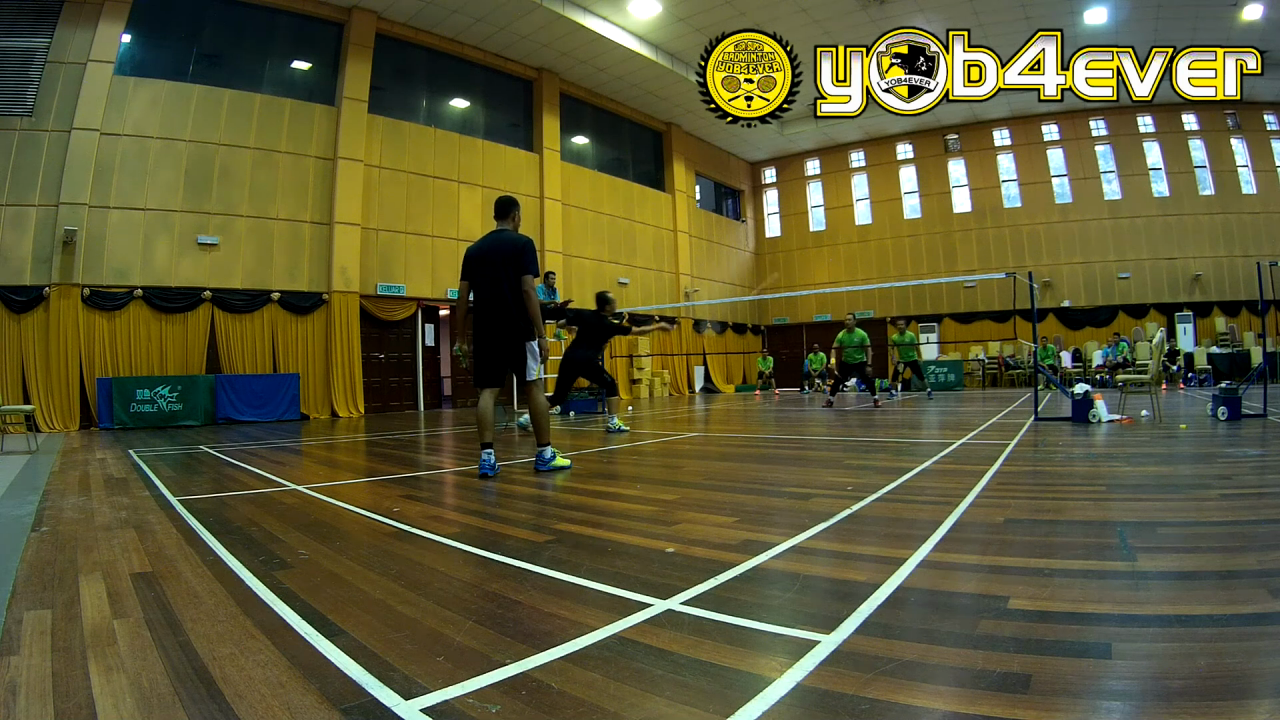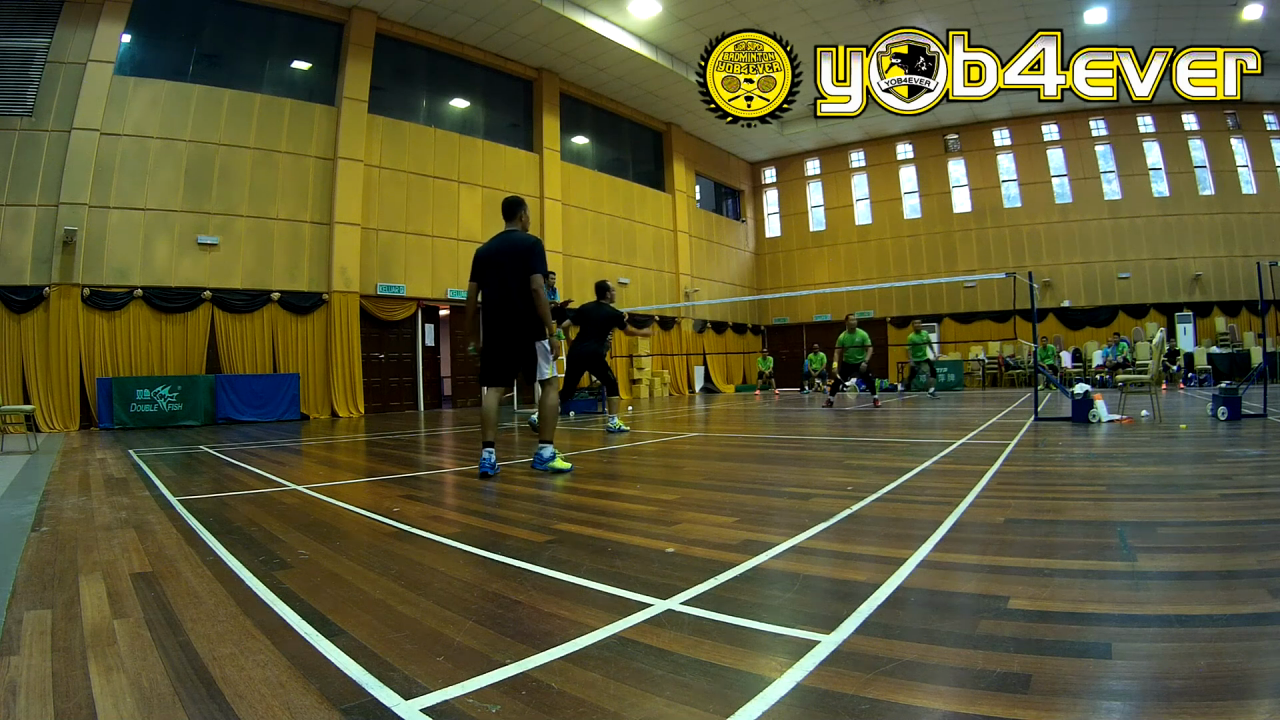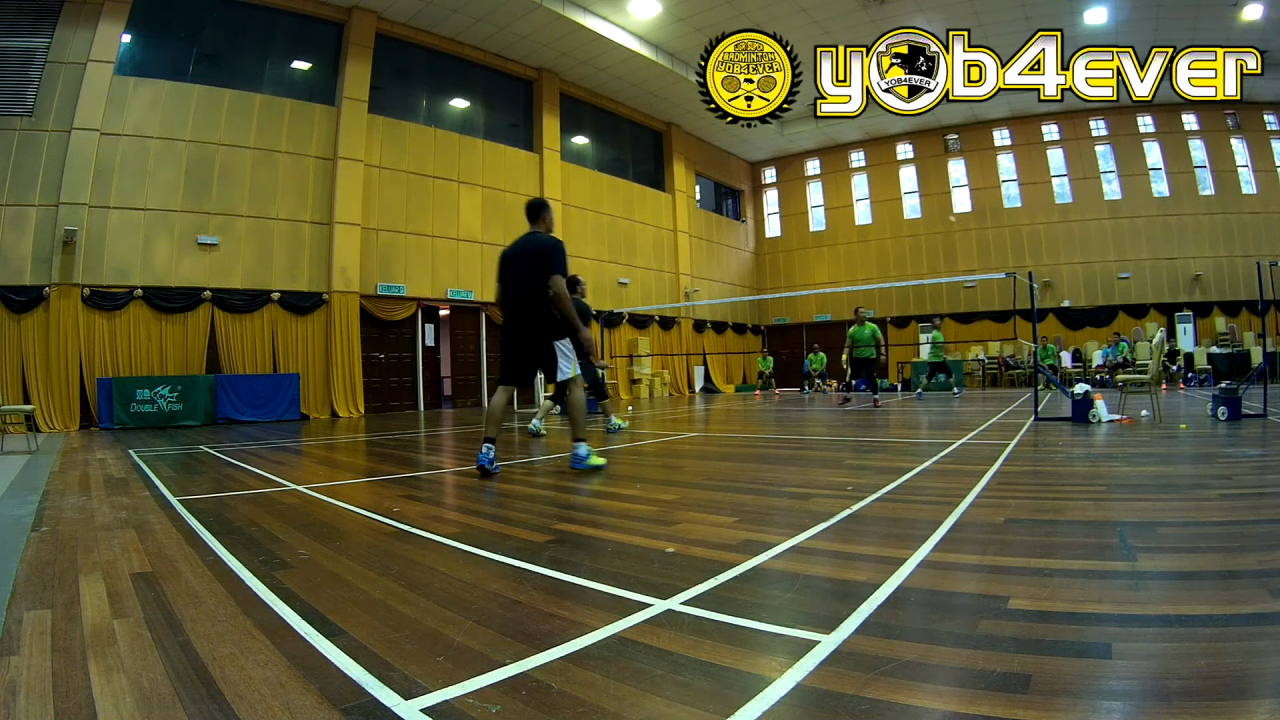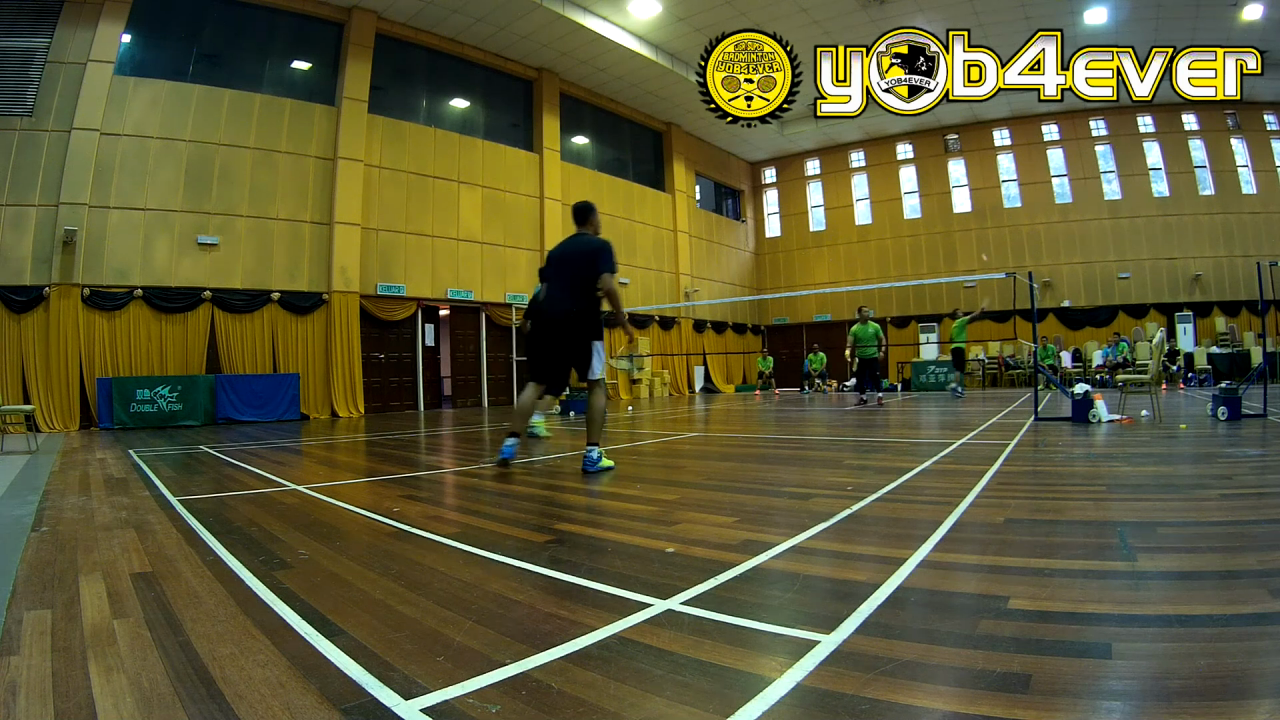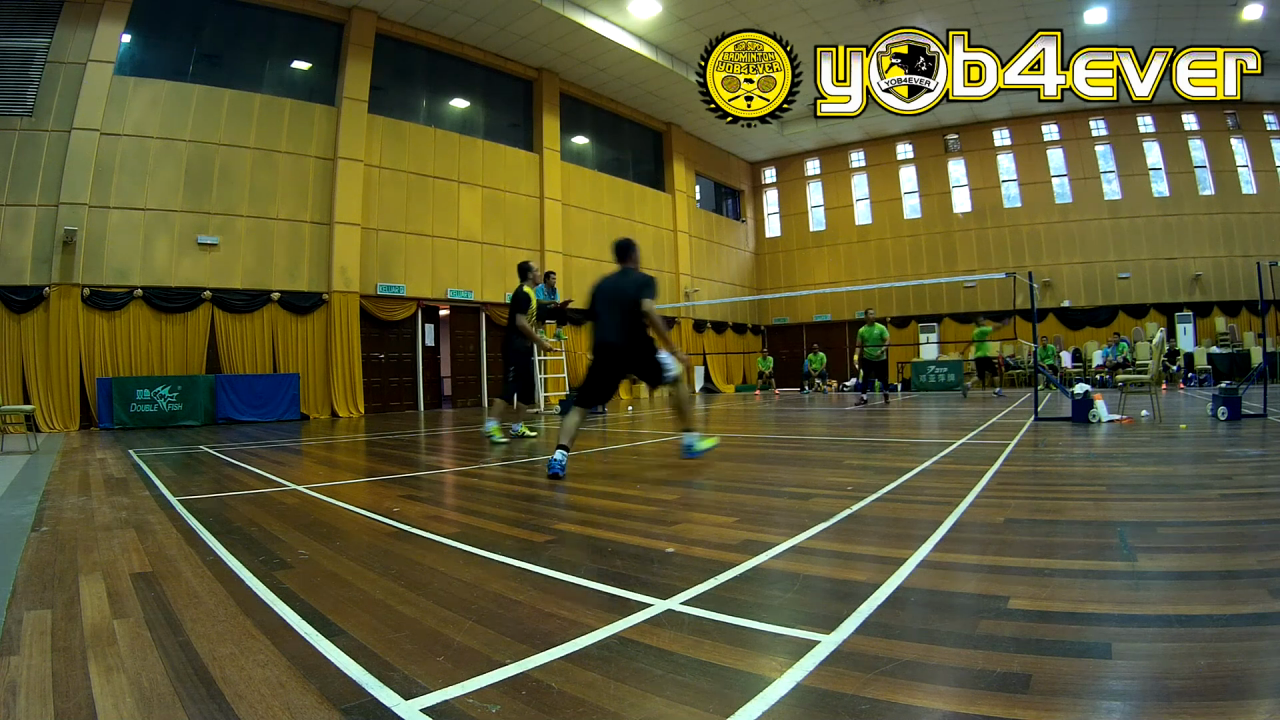
dt=0.3s
person 1, frame 1
left shoulder: (473, 250)
right shoulder: (522, 243)
left elbow: (463, 298)
right elbow: (528, 290)
left wrist: (461, 339)
right wrist: (541, 334)
left hip: (485, 332)
right hip: (517, 330)
left knee: (488, 391)
right knee: (535, 388)
left ankle: (487, 457)
right ankle: (545, 455)
person 1, frame 2
left shoulder: (483, 250)
right shoulder: (531, 243)
left elbow: (472, 298)
right elbow: (537, 289)
left wrist: (475, 338)
right wrist: (552, 332)
left hip: (495, 331)
right hip: (528, 329)
left knee: (494, 390)
right knee: (549, 385)
left ankle: (488, 456)
right ankle: (545, 452)
person 1, frame 3
left shoulder: (509, 251)
right shoulder: (552, 245)
left elbow: (500, 297)
right elbow: (557, 290)
right wrist: (580, 328)
left hip: (513, 328)
right hip: (546, 327)
left knee: (504, 389)
right knee: (574, 383)
left ankle: (487, 452)
right ankle: (581, 450)
person 1, frame 4
left shoulder: (555, 251)
right shoulder: (600, 245)
left elbow: (543, 294)
right elbow: (607, 286)
right wrist: (624, 323)
left hip: (551, 323)
right hip: (583, 322)
left knee: (536, 386)
right knee: (597, 387)
left ankle: (510, 444)
right ankle: (593, 454)
person 1, frame 5
left shoulder: (601, 286)
right shoulder: (644, 280)
left elbow: (594, 321)
right elbow: (648, 310)
right wrist: (673, 348)
left hip: (606, 353)
right hip: (636, 347)
left knee: (581, 408)
right knee: (678, 378)
left ankle: (559, 456)
right ankle: (691, 439)
